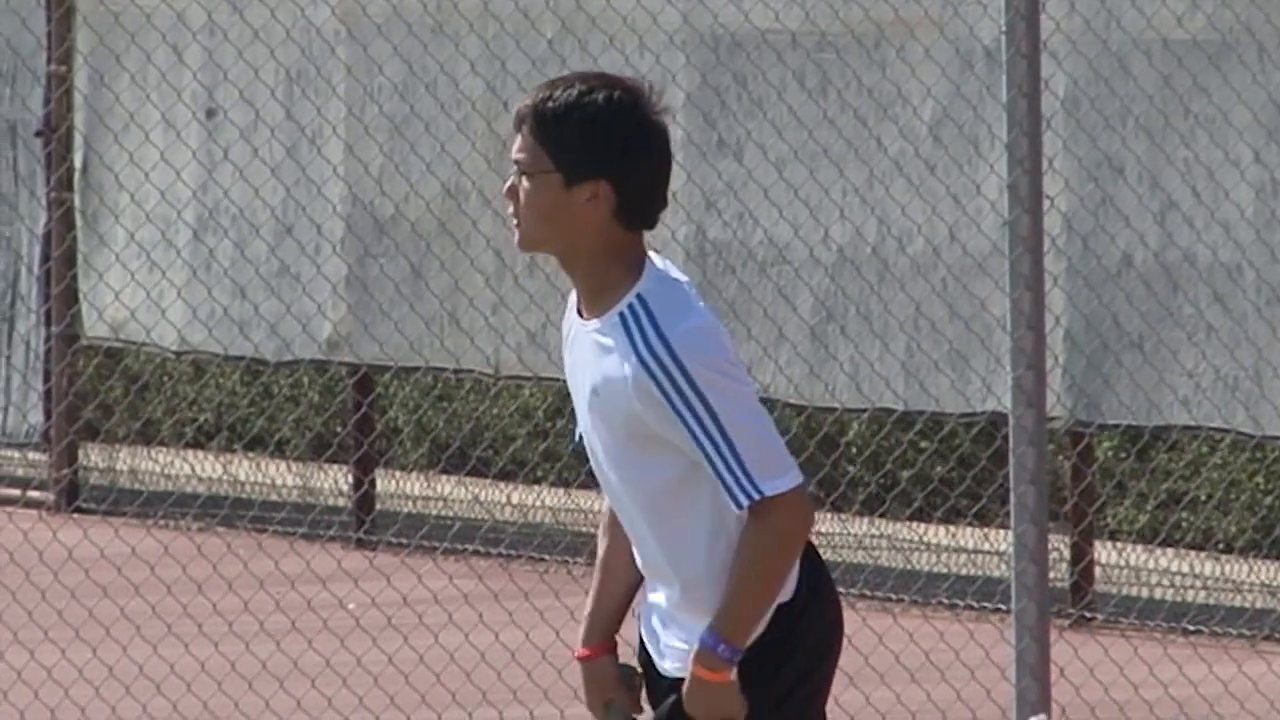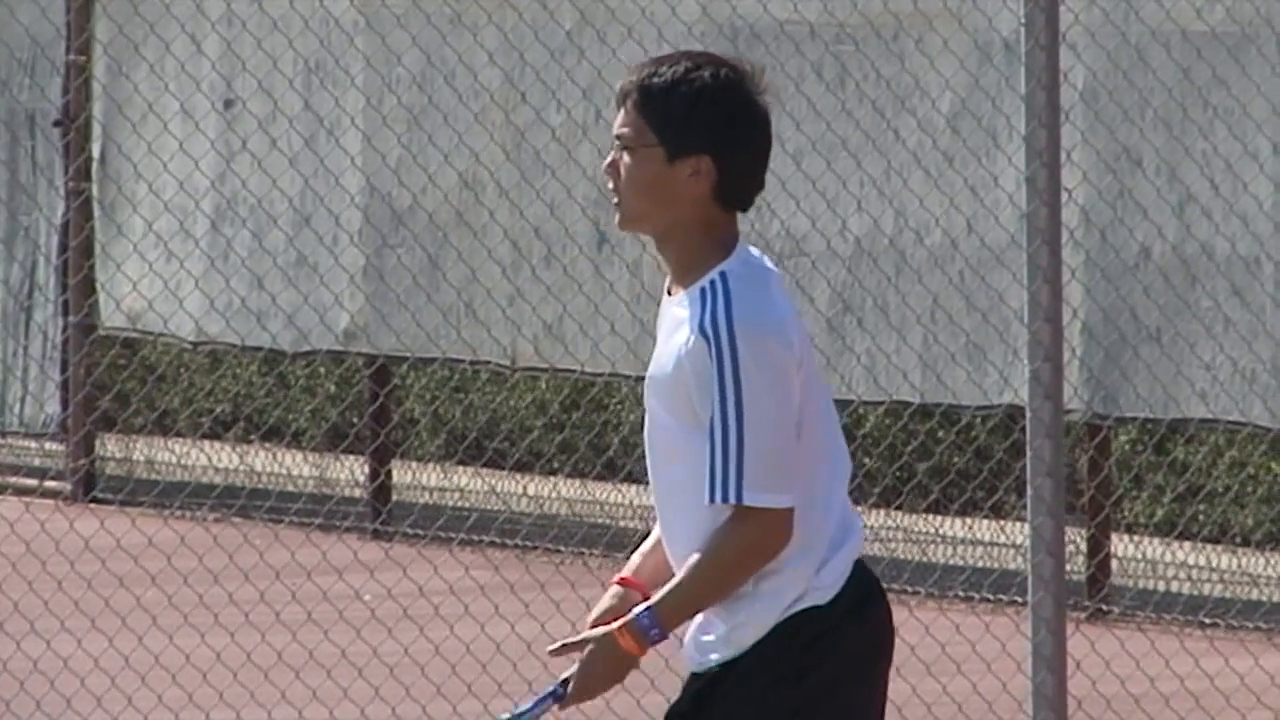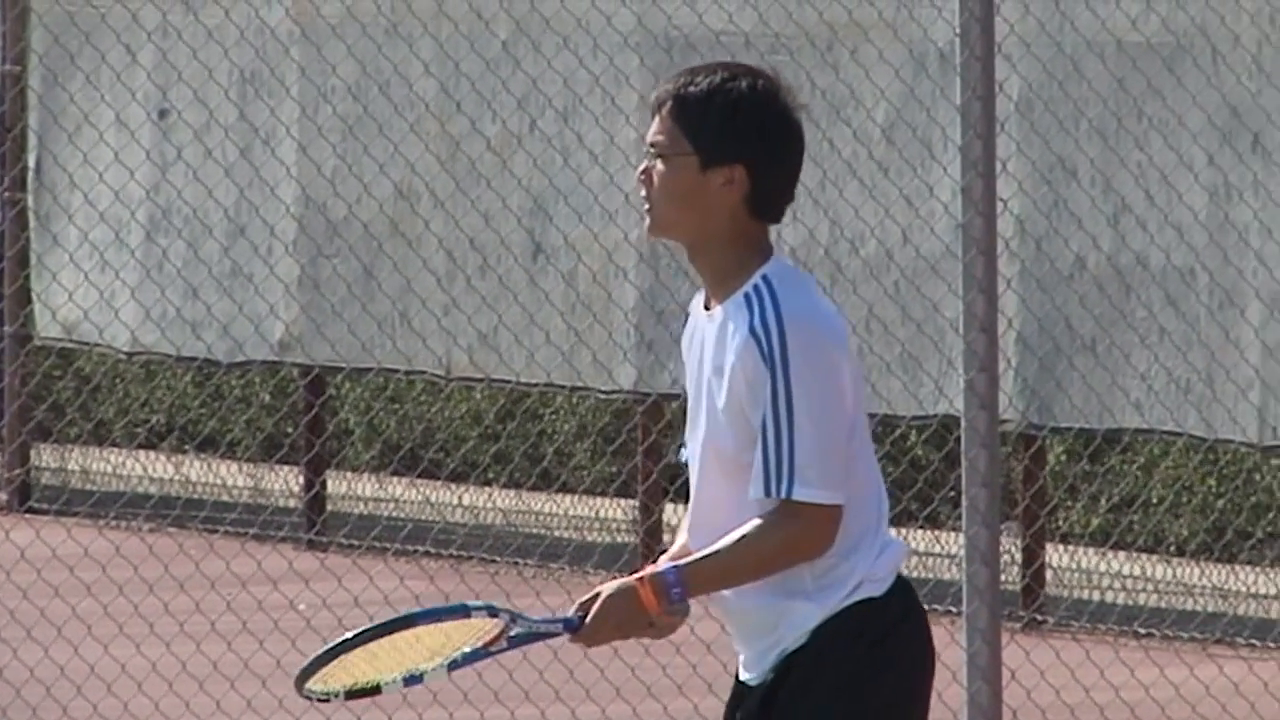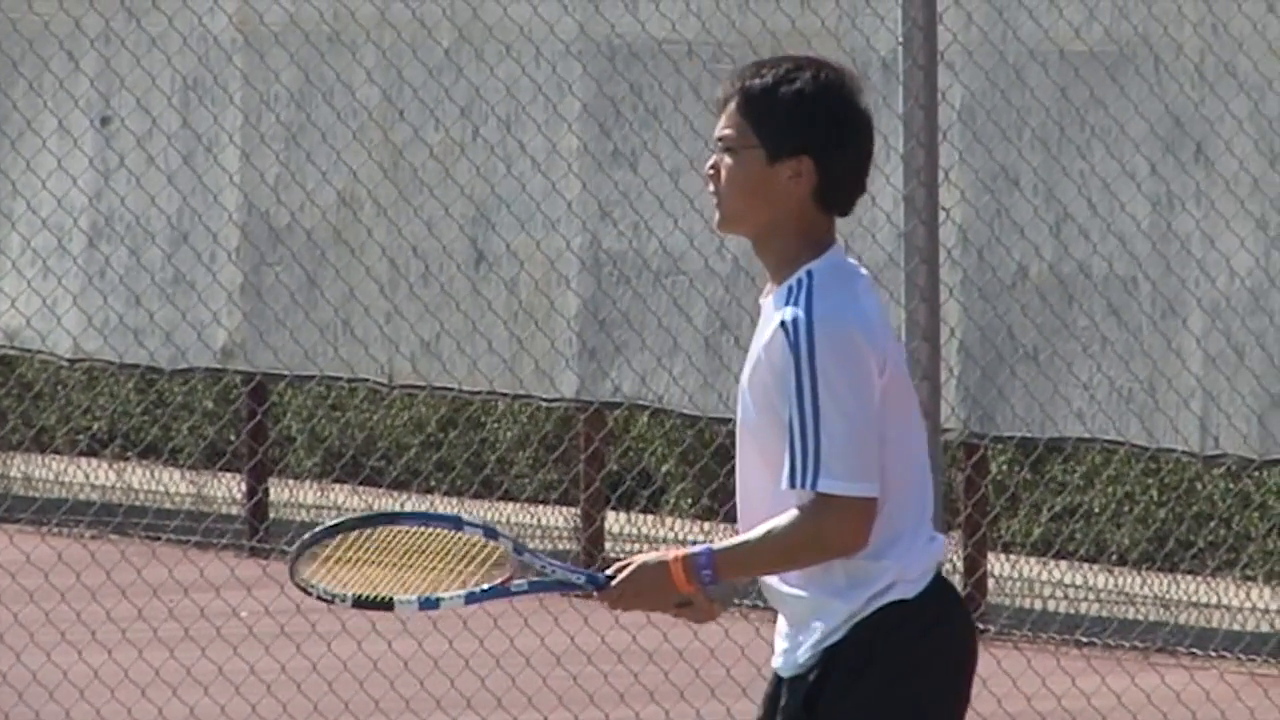
dt=1s
person 1, frame 1
left shoulder: (662, 343)
right shoulder: (588, 315)
left elbow: (783, 509)
left wrist: (717, 661)
right wrist: (597, 641)
left hip: (759, 637)
right hip: (681, 627)
person 1, frame 2
left shoulder: (731, 323)
right shoulder: (700, 299)
left elbow: (760, 524)
left wrist: (637, 633)
right wrist: (637, 583)
left hip: (795, 643)
right hip: (802, 632)
person 1, frame 3
left shoulder: (782, 327)
right shoulder: (709, 316)
left elbow: (805, 522)
left wrist: (659, 587)
right wrist: (669, 573)
left hip: (848, 651)
right hip: (784, 650)
person 1, frame 4
left shoulder: (815, 322)
right shoulder: (805, 304)
left elbow: (840, 521)
left wrist: (689, 570)
right wrist: (715, 572)
left hip: (882, 648)
right hip: (831, 641)
